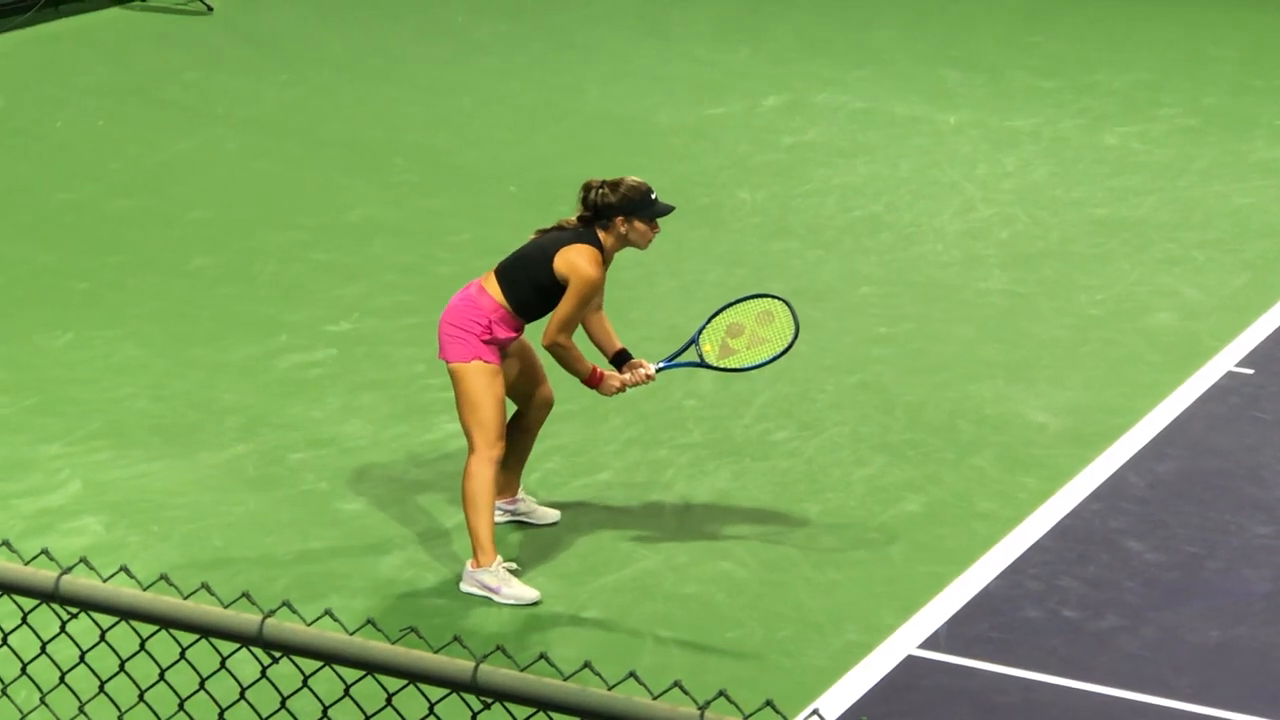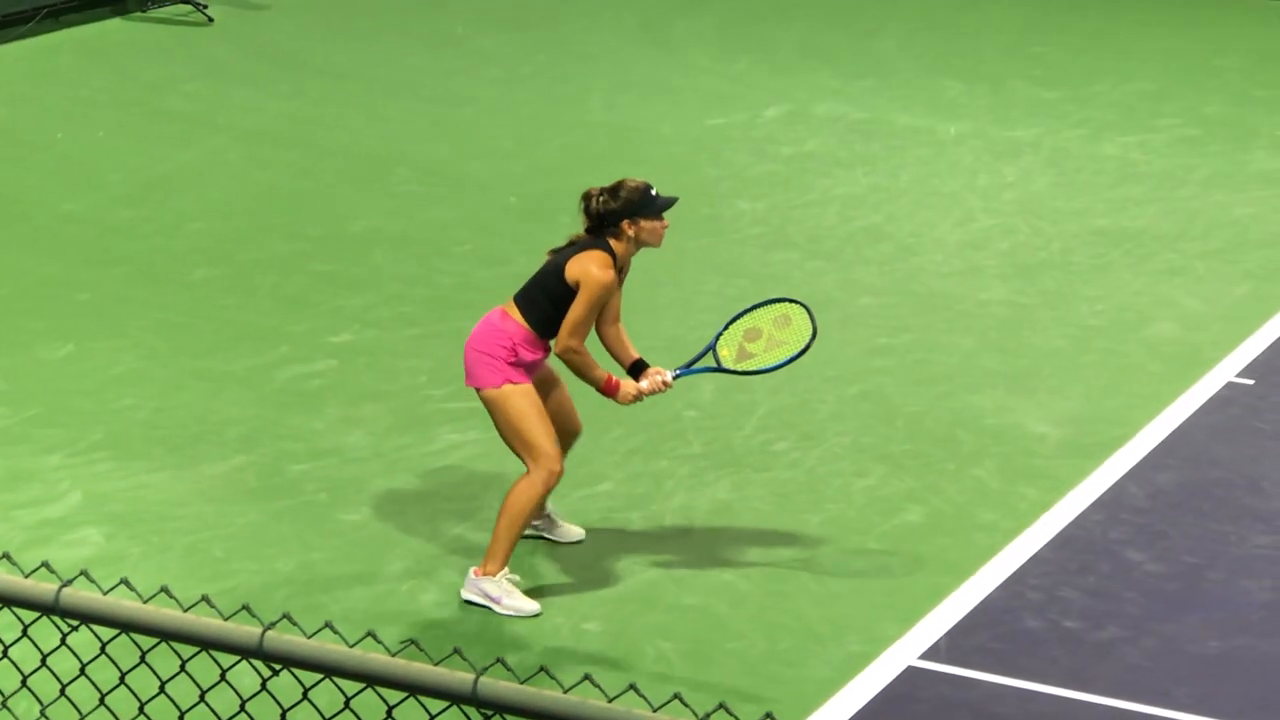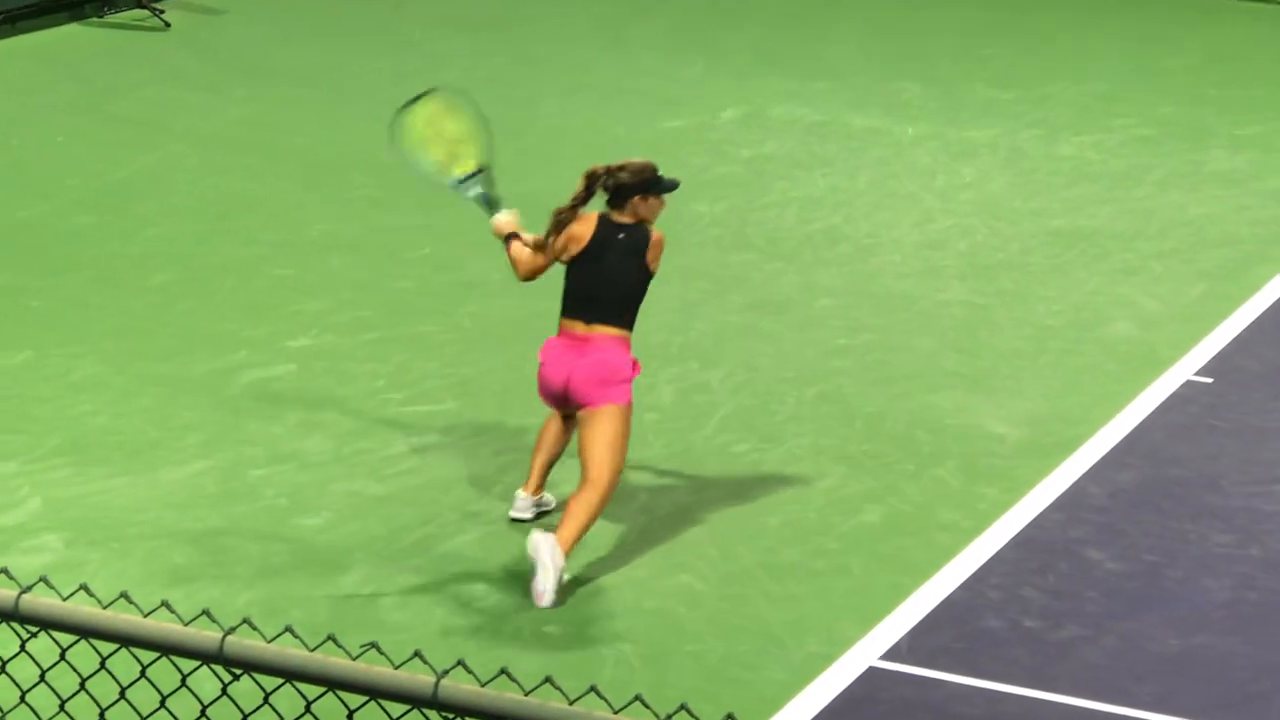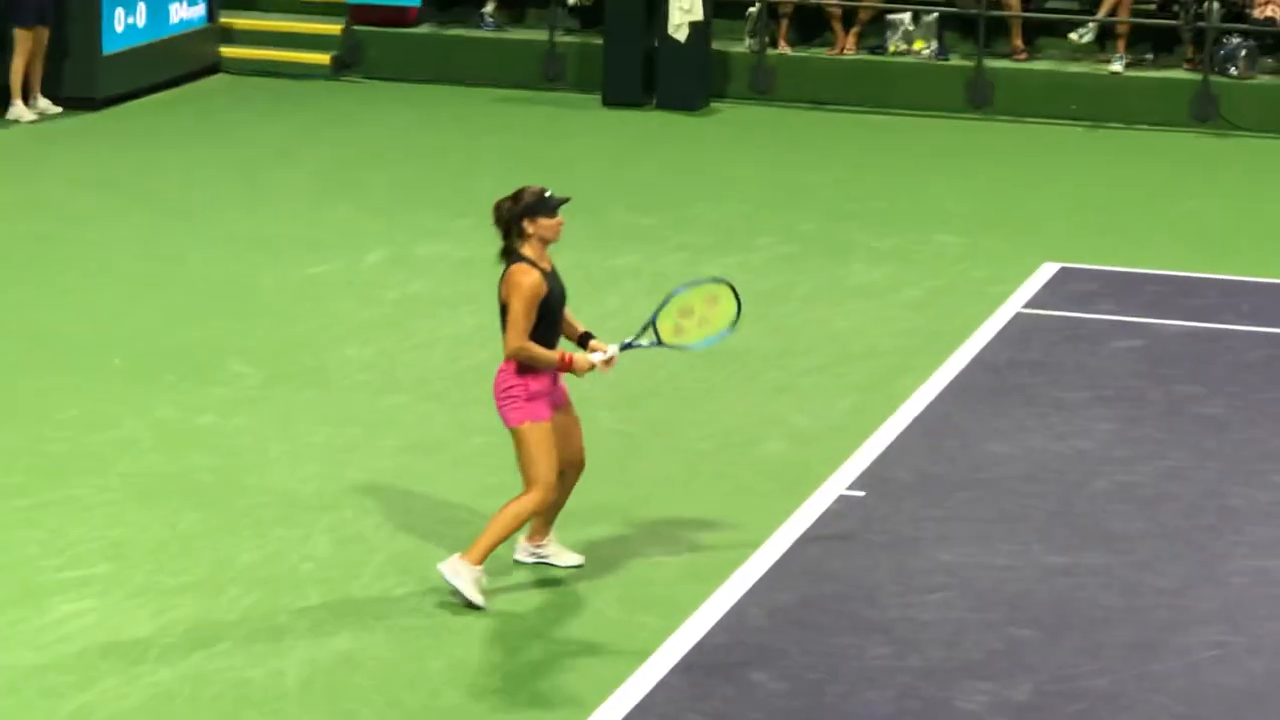
dt=1s
person 1, frame 1
left shoulder: (595, 242)
right shoulder: (587, 265)
left elbow: (591, 313)
right elbow: (556, 339)
left wrist: (623, 360)
right wrist: (597, 379)
left hip: (494, 326)
right hip: (473, 330)
left knee: (538, 402)
right knee: (489, 446)
left ankle: (506, 498)
right ankle: (483, 568)
person 1, frame 2
left shoulder: (616, 257)
right shoulder: (599, 270)
left elbow: (608, 325)
right elbow: (570, 345)
left wrist: (640, 370)
right wrist: (613, 386)
left hip: (524, 351)
right hip: (498, 355)
left knee: (567, 430)
right knee: (546, 466)
left ankle: (532, 513)
right ankle: (486, 578)
person 1, frame 3
left shoulder: (583, 223)
right shoulder: (654, 244)
left elbow: (527, 269)
left wrist: (510, 234)
left hip: (557, 357)
right hip: (607, 367)
left knee: (564, 412)
right knee: (599, 483)
left ankle: (528, 495)
right ankle: (553, 546)
person 1, frame 4
left shoulder: (543, 261)
right shoulder: (526, 278)
left elbow: (557, 313)
right elbow: (516, 347)
left wrist: (587, 341)
right wrist: (569, 362)
left hip: (544, 383)
right hip: (525, 387)
left knee: (572, 464)
right knee: (541, 491)
left ankle: (537, 543)
right ankle: (466, 563)
